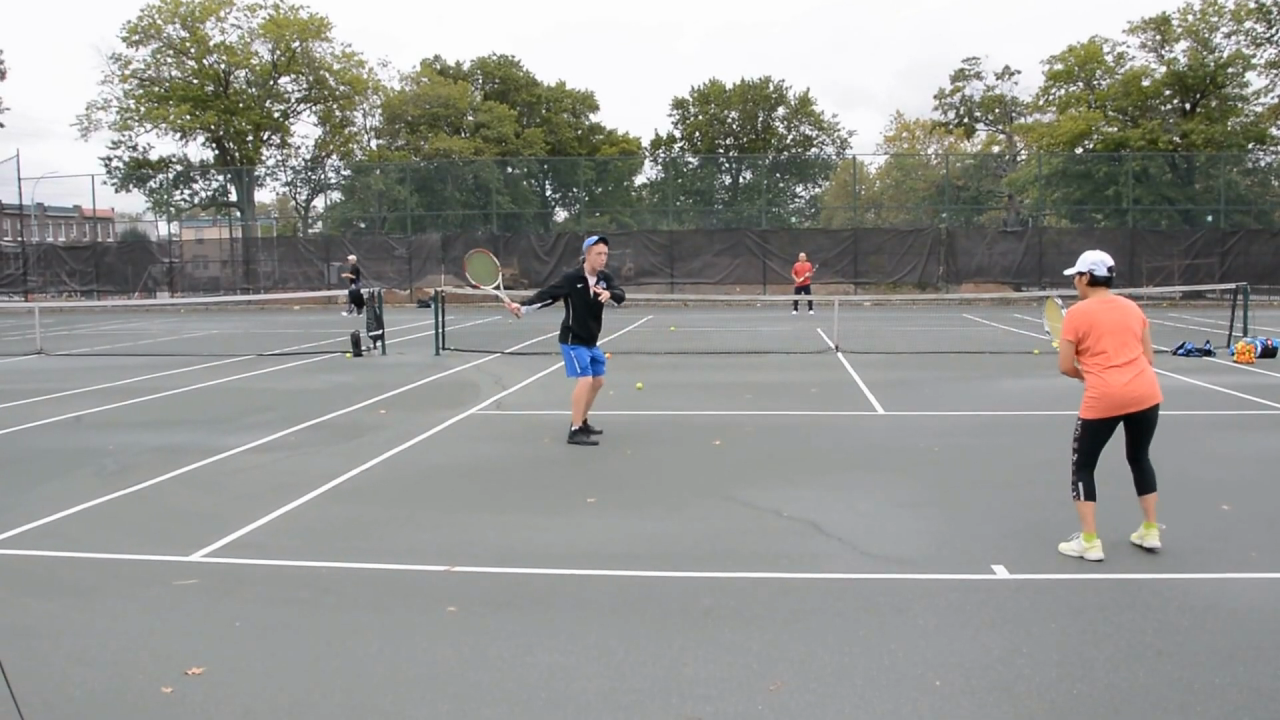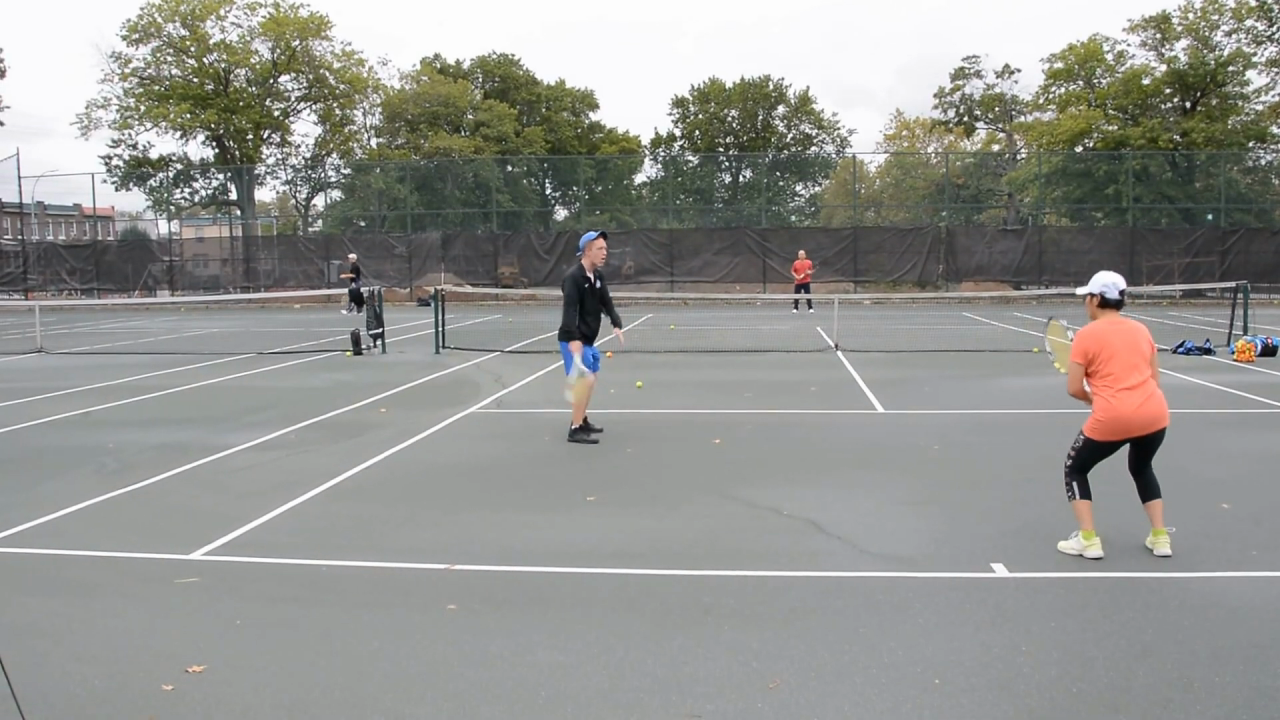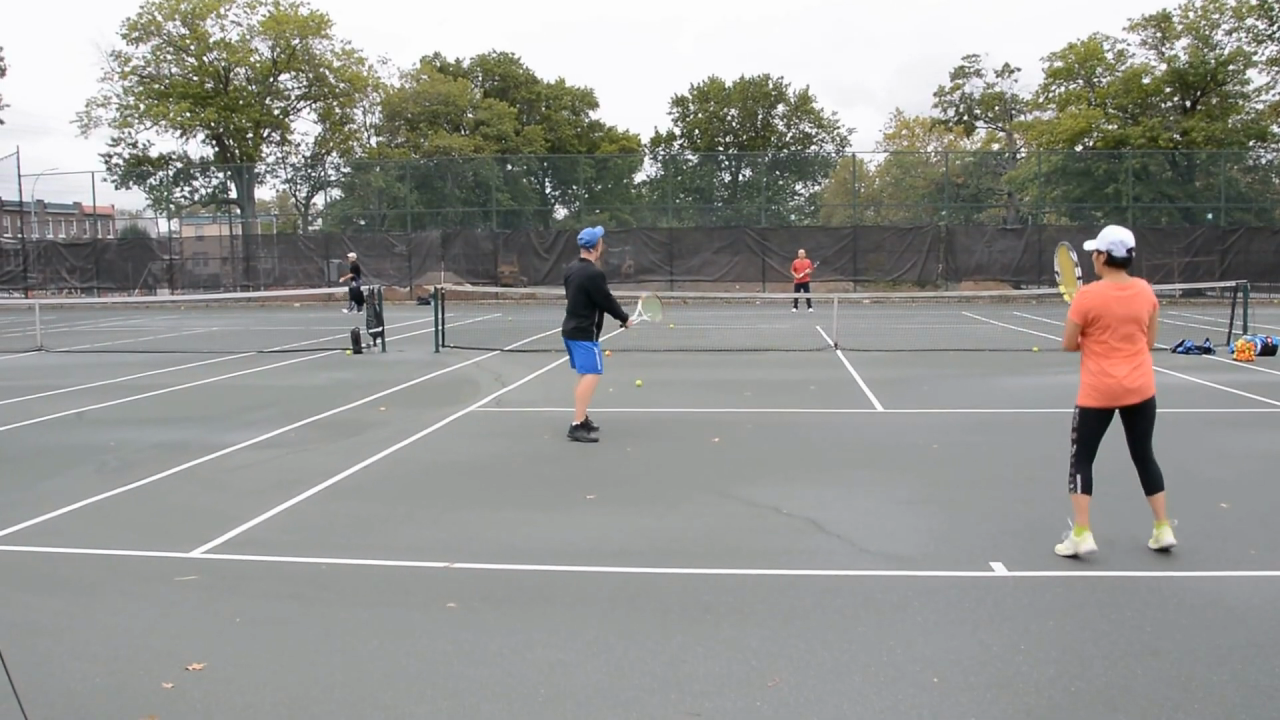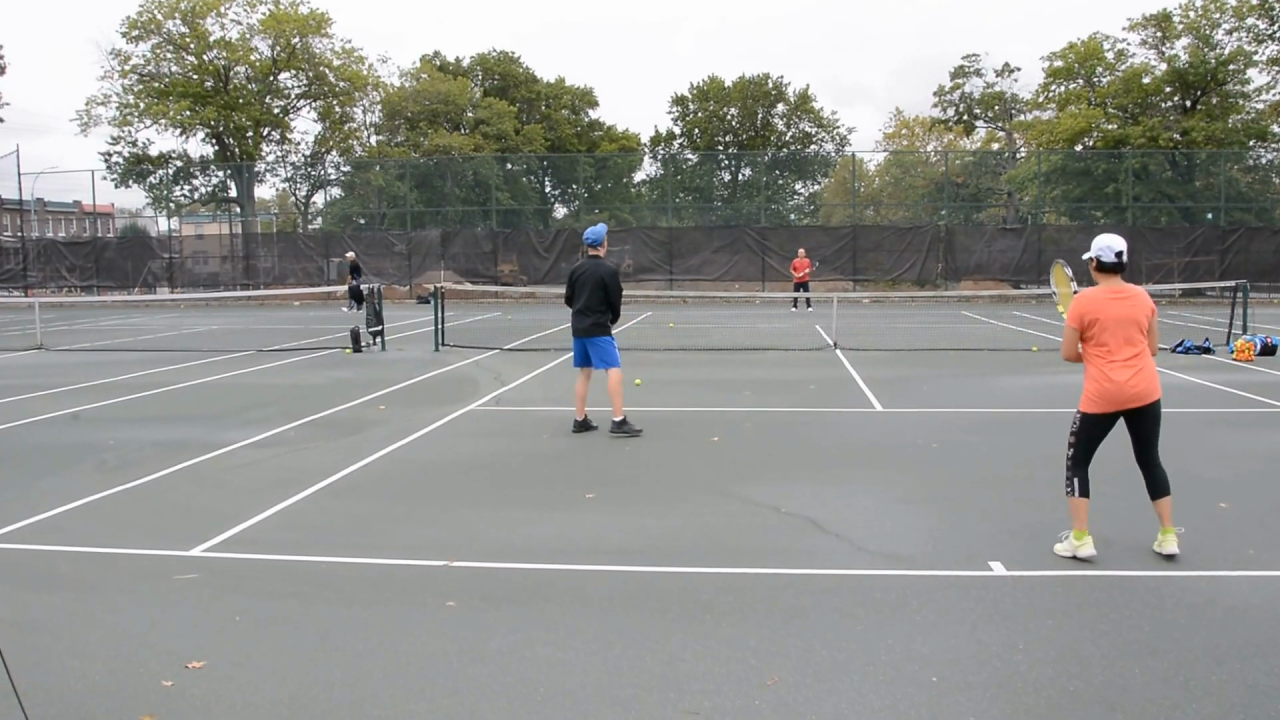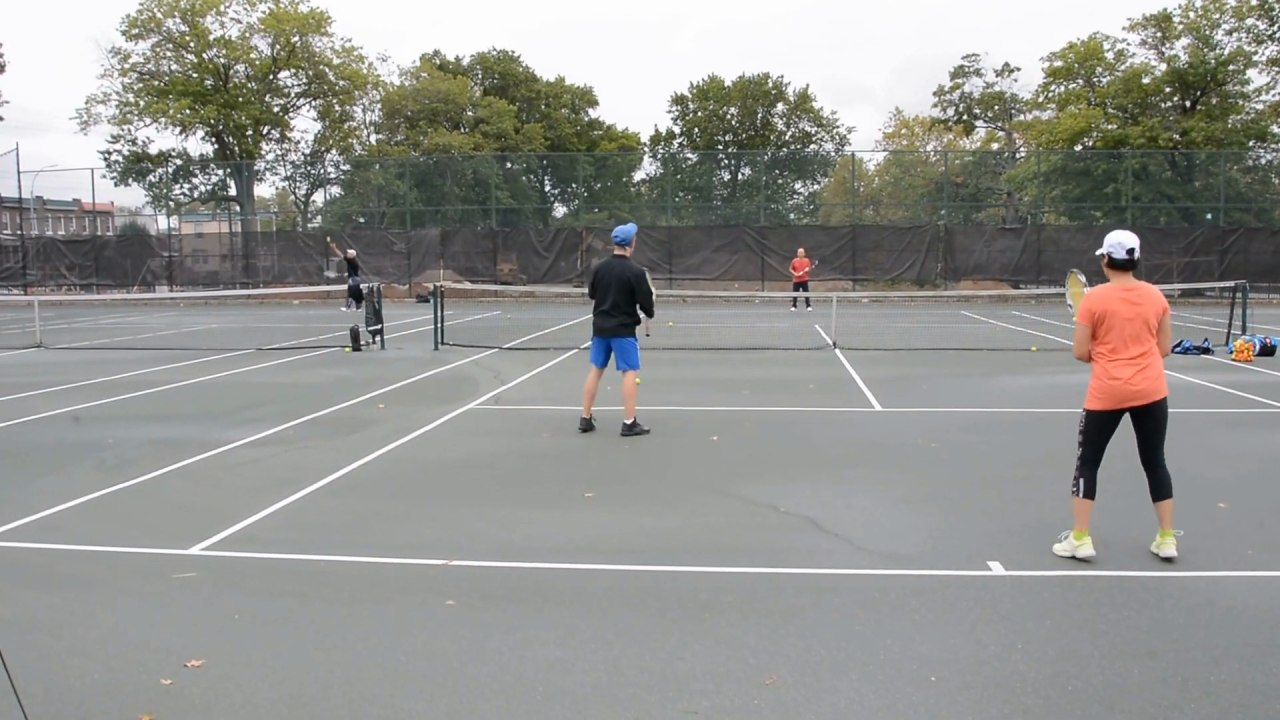
dt=0.4s
person 1, frame 1
left shoulder: (1076, 314)
right shoulder: (1132, 309)
left elbow: (1065, 367)
right elbow: (1148, 358)
left hip: (1103, 401)
right hip: (1145, 395)
left knee: (1082, 466)
right knee: (1140, 459)
left ankle: (1089, 541)
right ankle: (1151, 530)
person 1, frame 2
left shoulder: (1087, 336)
right shoulder: (1141, 331)
left elbow: (1074, 389)
right elbow: (1154, 380)
left hip: (1110, 421)
right hip: (1154, 417)
left knee: (1075, 469)
right knee: (1141, 469)
left ankle: (1088, 541)
right ankle: (1160, 538)
person 1, frame 3
left shoulder: (1087, 295)
right shoulder: (1145, 292)
left elbow: (1068, 344)
right elbow: (1150, 342)
left hip: (1099, 392)
right hip: (1140, 388)
left knee: (1081, 459)
right knee: (1144, 456)
left ankle: (1081, 535)
right ankle: (1163, 529)
person 1, frame 4
left shoulder: (1082, 300)
right shoulder: (1142, 297)
left elbow: (1068, 353)
right elbow: (1152, 348)
left hip: (1102, 396)
right hip: (1144, 392)
left knee: (1077, 462)
right knee: (1150, 461)
left ankle: (1081, 539)
right ankle: (1168, 537)
person 1, frame 5
left shoulder: (1093, 298)
right shoulder: (1155, 296)
left elbow: (1080, 352)
right elbow: (1164, 348)
left hip: (1107, 395)
right hip: (1151, 392)
left knee: (1087, 463)
right knee: (1155, 463)
left ankle: (1080, 539)
right ankle: (1167, 539)
person 2, frame 1
left shoulder: (605, 278)
right shoulder: (571, 278)
left elbow: (621, 295)
right elbow: (545, 295)
left wrist: (609, 294)
right wrist: (521, 307)
left hip: (591, 342)
right hip: (574, 341)
left knee: (598, 381)
right knee: (584, 381)
left ankle: (581, 422)
right ankle: (575, 431)
person 2, frame 2
left shoulder: (597, 276)
right shoulder: (573, 277)
left elbow: (606, 303)
right elbow: (569, 309)
left wrist: (617, 324)
right wrist: (573, 339)
left hip: (587, 339)
right hip: (575, 339)
left knee: (591, 378)
right knee: (586, 379)
left ankle: (580, 420)
right ankle: (576, 430)
person 2, frame 3
left shoulder: (572, 269)
right shoulder: (594, 274)
right elbow: (606, 301)
right wrist: (624, 318)
left hip: (570, 330)
right hip: (584, 333)
left knee: (583, 374)
right knee: (590, 376)
left ankle: (581, 421)
right ankle: (576, 427)
person 2, frame 4
left shoulder: (576, 269)
right shoulder: (608, 271)
left elbow: (568, 299)
right elbow: (616, 301)
right wrist: (612, 319)
left hip: (579, 328)
right hip: (599, 330)
left knee: (584, 372)
right knee: (614, 371)
left ankle: (580, 420)
right ankle: (619, 420)
person 2, frame 5
left shoulder: (600, 268)
right shoulder: (635, 271)
left elbow: (591, 293)
right elbow: (645, 300)
right wrist: (649, 314)
left hip: (600, 327)
right hip: (623, 329)
left knee: (595, 371)
right knee: (629, 373)
left ankle: (586, 418)
right ankle: (629, 423)
